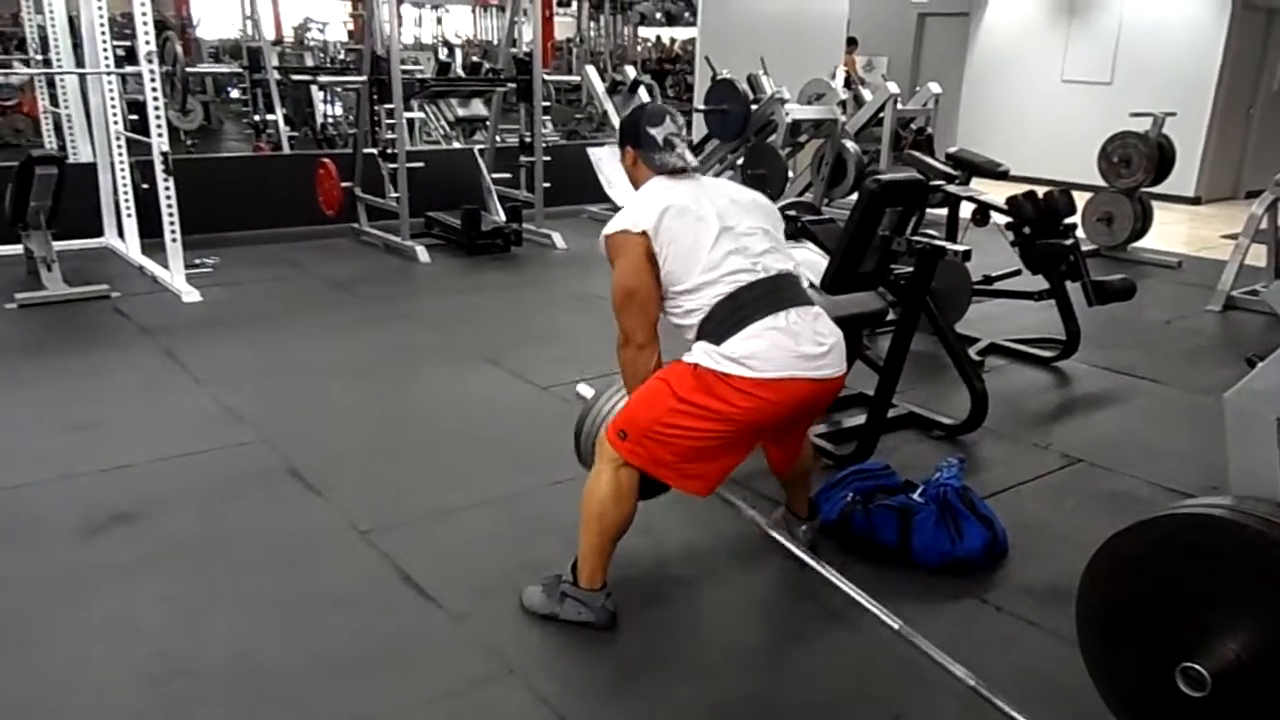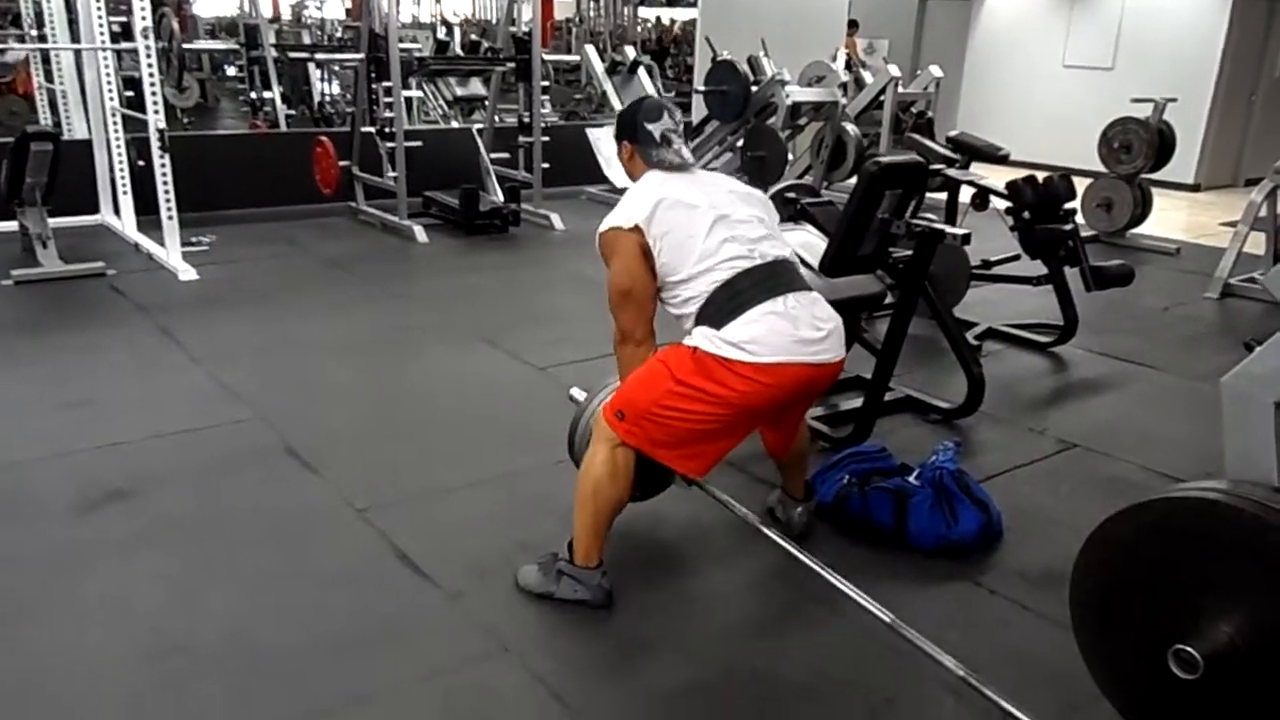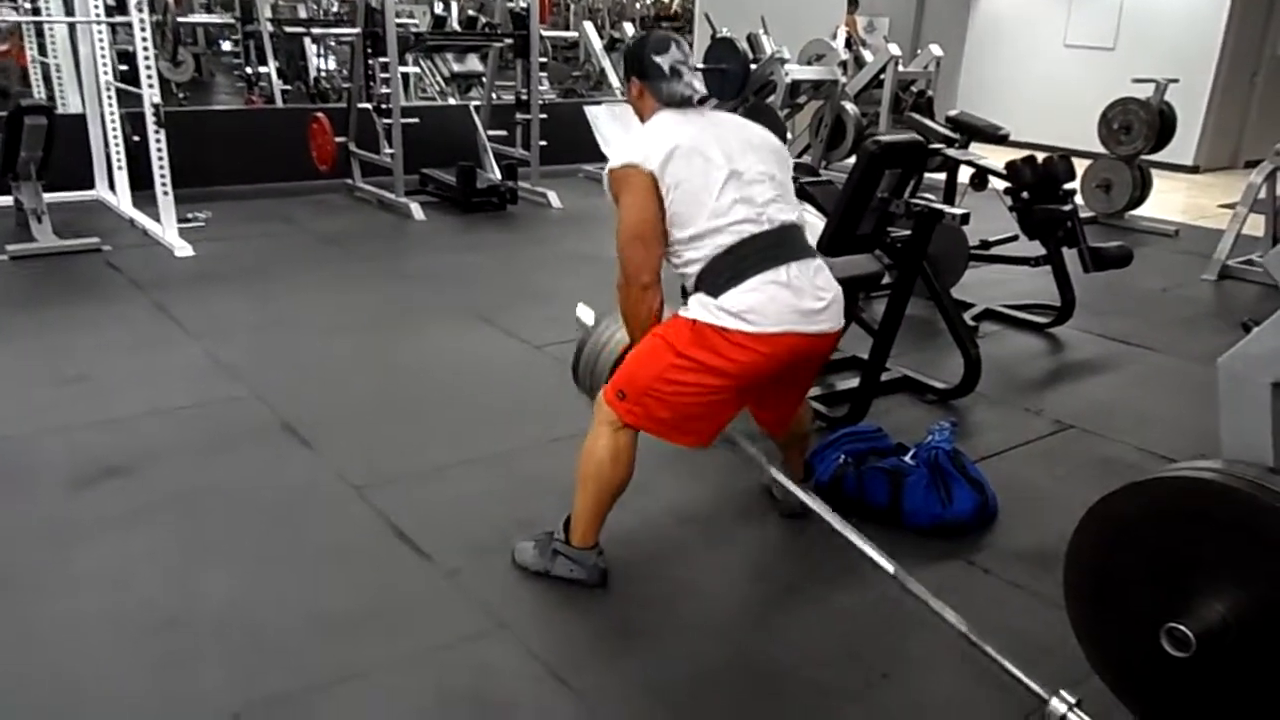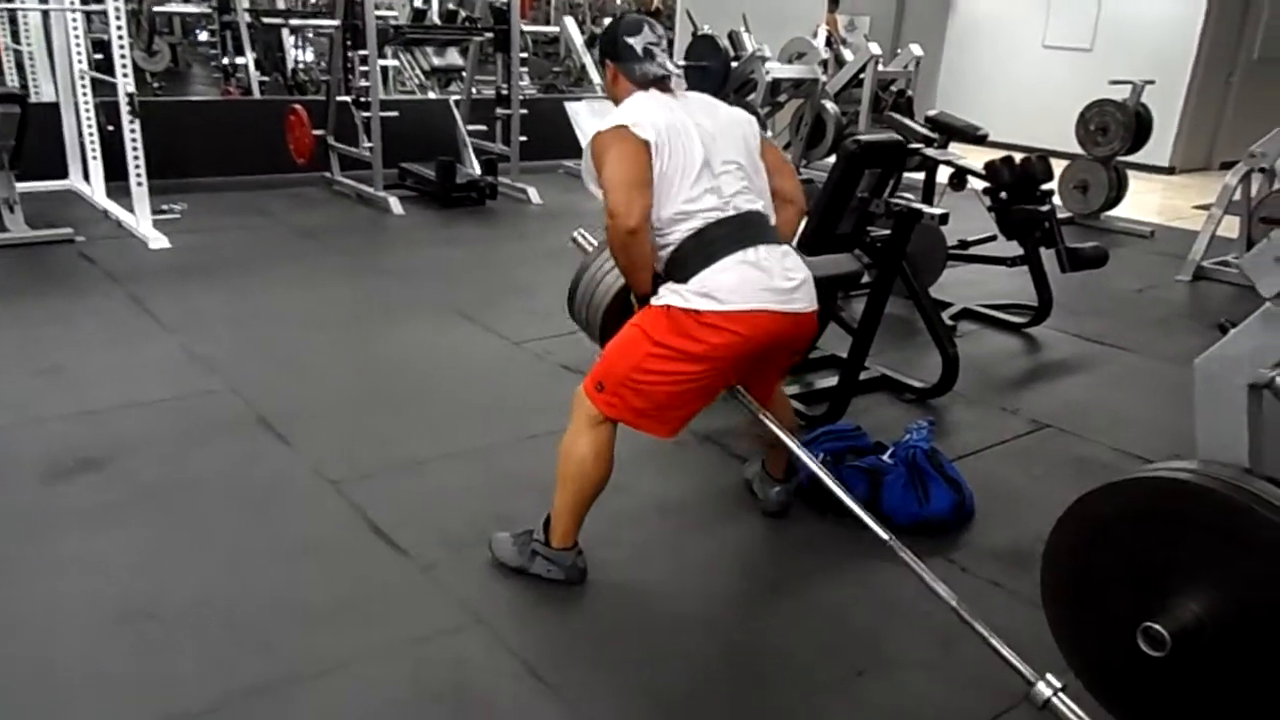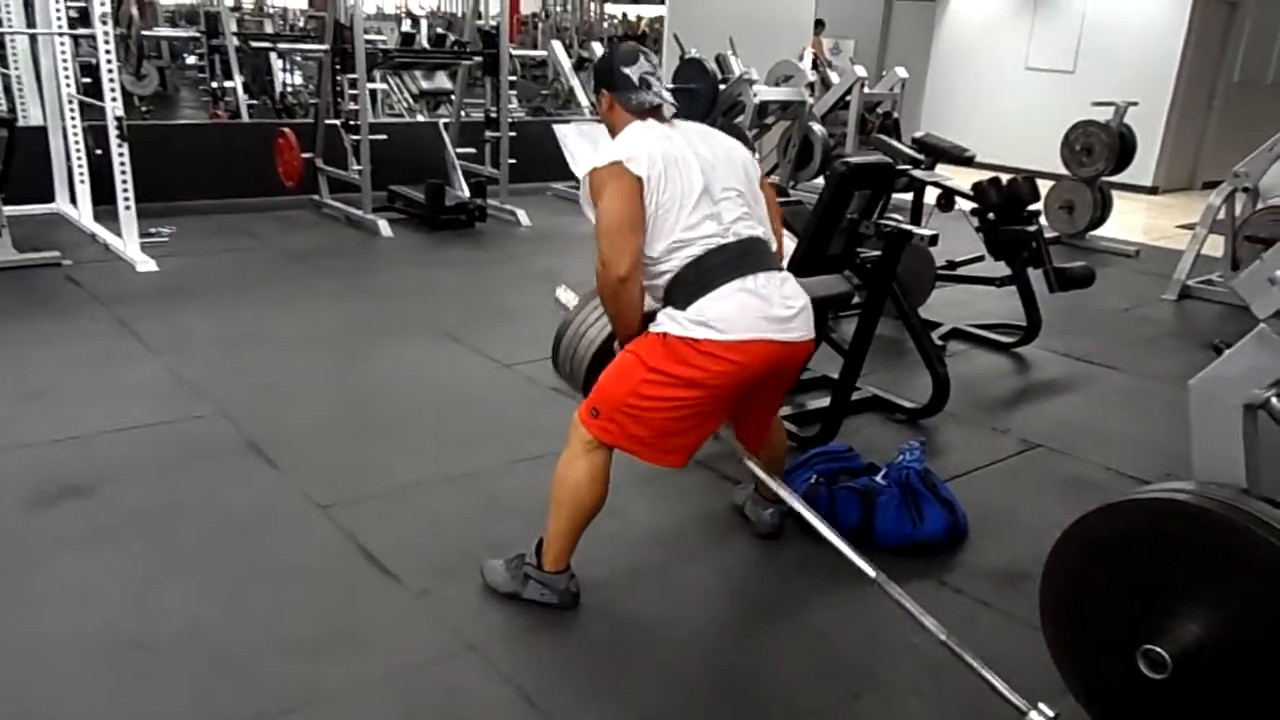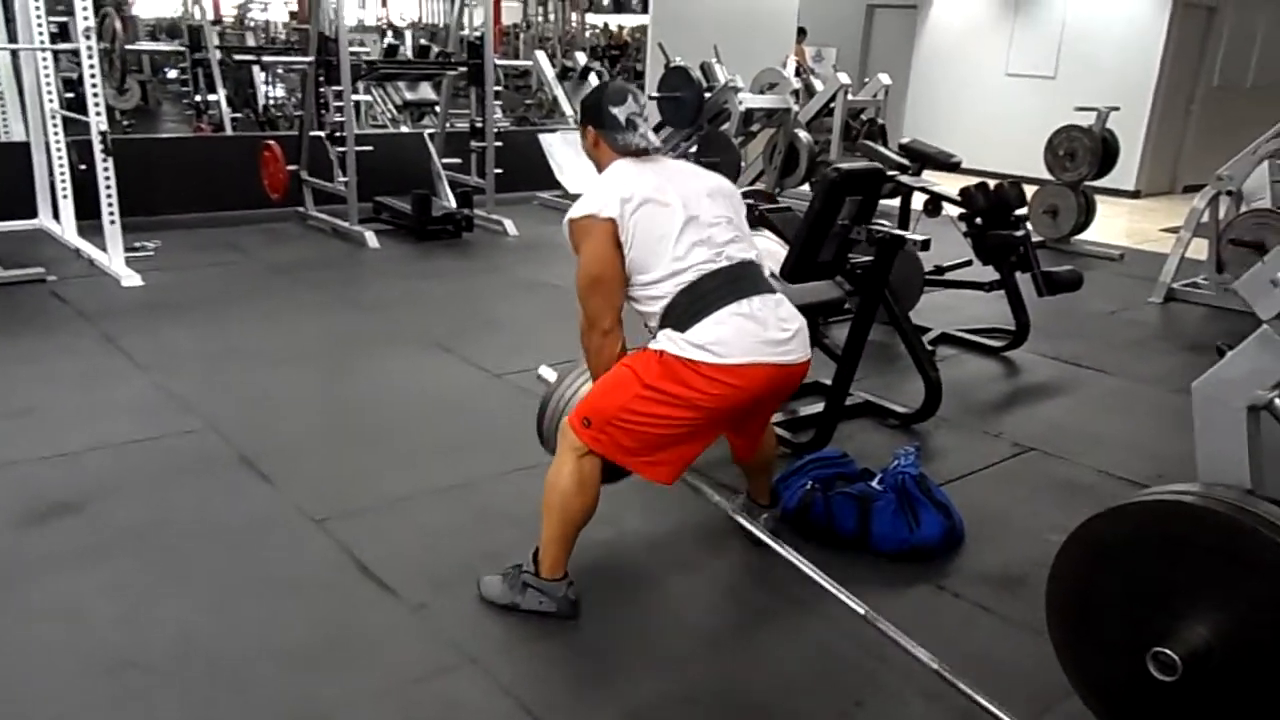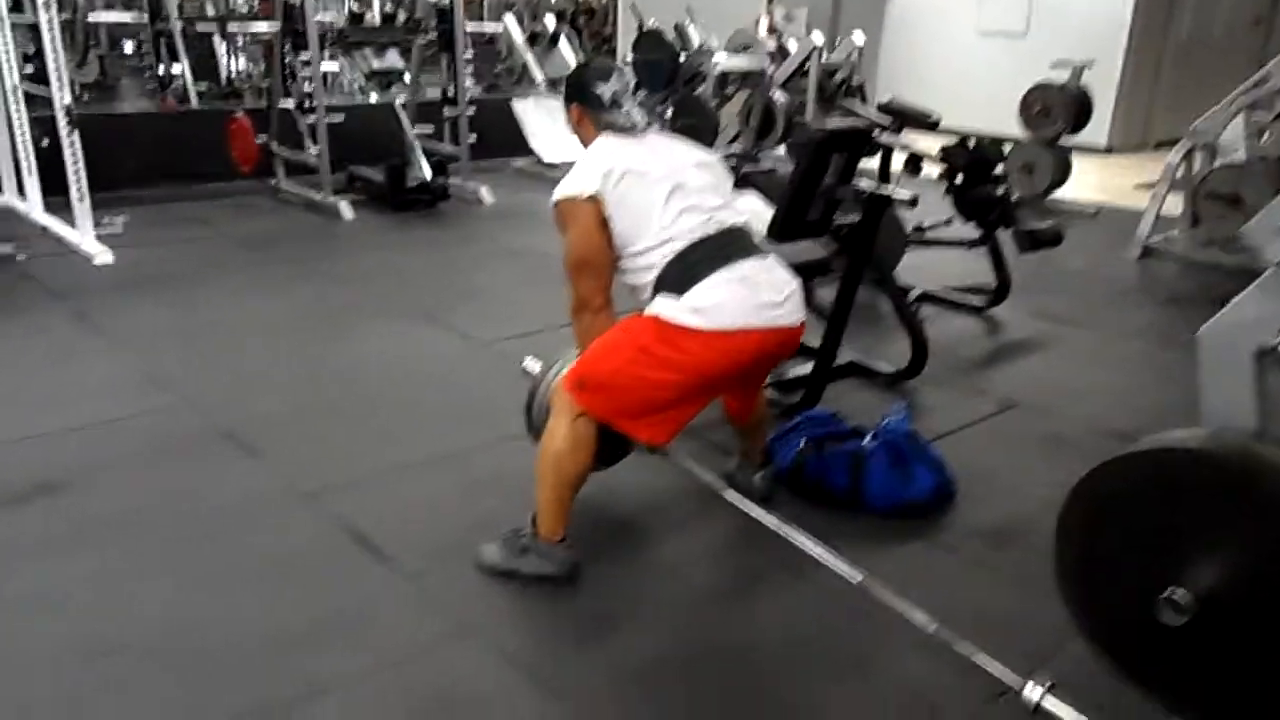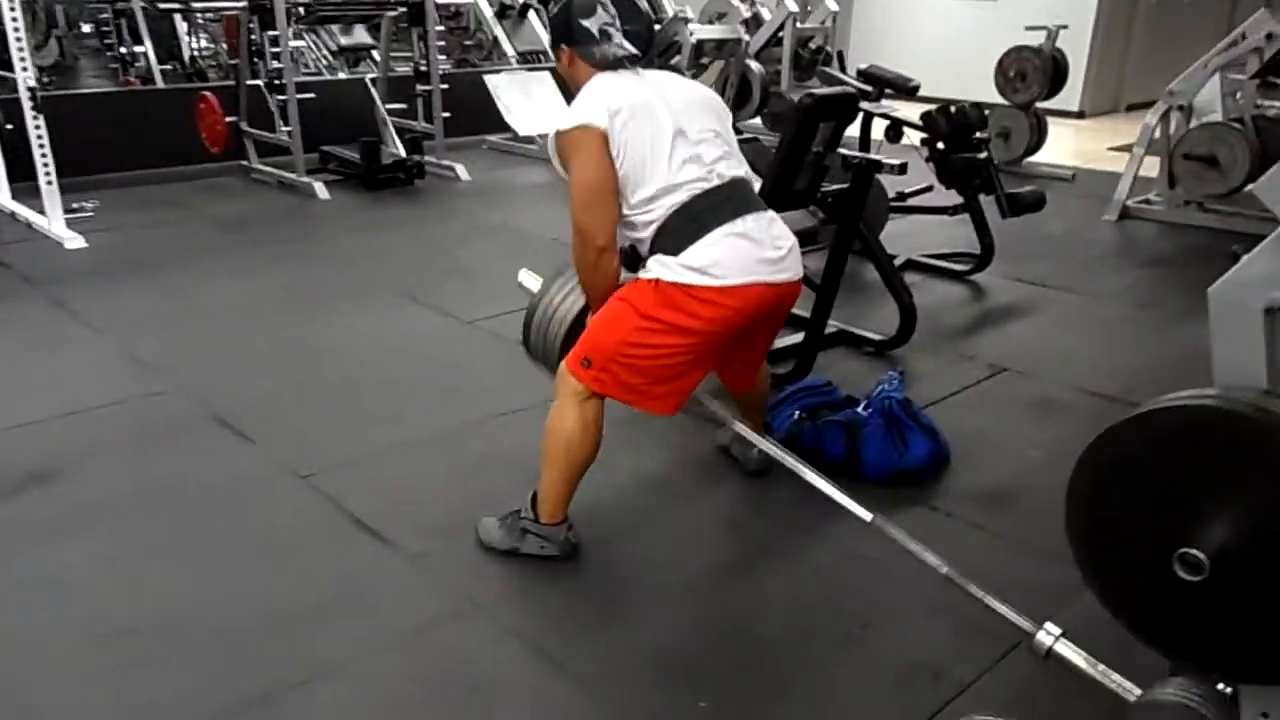
dt=0.3s
person 1, frame 1
left shoulder: (632, 223)
right shoulder: (745, 195)
left elbow: (639, 343)
left wrist: (648, 415)
left hip: (749, 364)
right hip: (825, 354)
left knee: (617, 451)
right knee: (785, 426)
left ankle: (586, 593)
right ankle: (799, 522)
person 1, frame 2
left shoulder: (627, 219)
right shoulder: (737, 188)
left elbow: (634, 337)
left wrist: (646, 414)
left hip: (749, 349)
right hip: (824, 340)
left knee: (612, 432)
right knee: (782, 407)
left ankle: (581, 572)
right ankle: (795, 504)
person 1, frame 3
left shoulder: (638, 158)
right shoulder: (756, 134)
left elbow: (640, 282)
left wrist: (646, 356)
left hip: (746, 316)
right hip: (823, 308)
left knee: (615, 411)
right knee: (781, 390)
left ankle: (577, 550)
right ankle: (796, 482)
person 1, frame 4
left shoulder: (620, 128)
right shoulder: (732, 114)
left elbow: (628, 222)
right elbow: (792, 200)
left wrist: (644, 294)
left hip: (717, 303)
right hip: (795, 294)
left knee: (594, 408)
right knee: (763, 387)
left ankle: (555, 549)
right ankle: (776, 481)
person 1, frame 5
left shoulder: (617, 162)
right shoulder: (727, 143)
left elbow: (619, 270)
left wrist: (630, 340)
left hip: (714, 330)
right hip: (793, 320)
left knee: (591, 434)
right knee: (756, 412)
left ankle: (548, 573)
right ankle: (766, 504)
person 1, frame 6
left shoulder: (597, 206)
right shoulder: (710, 180)
left elbow: (602, 326)
left wrist: (616, 404)
left hip: (716, 351)
right hip: (789, 342)
left knee: (579, 440)
right knee: (747, 415)
left ankle: (546, 582)
right ankle: (761, 508)
person 1, frame 7
left shoulder: (581, 185)
right shoulder: (692, 153)
left elbow: (592, 305)
left wrist: (609, 388)
left hip: (709, 317)
right hip: (783, 307)
left knee: (572, 403)
right knee: (740, 374)
left ankle: (546, 546)
right ankle: (753, 466)
person 1, frame 8
left shoulder: (584, 119)
right shoulder: (691, 89)
left elbow: (597, 240)
left wrist: (604, 310)
left hip: (706, 274)
right hip: (780, 259)
left knee: (580, 383)
right knee: (742, 353)
left ankle: (544, 526)
right ankle: (753, 443)
